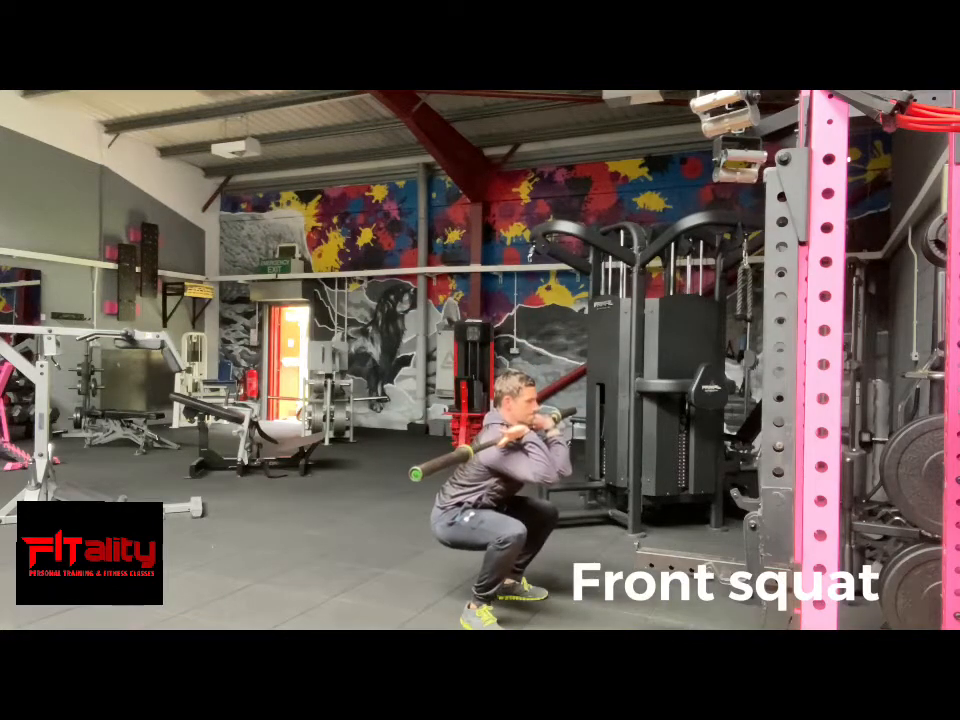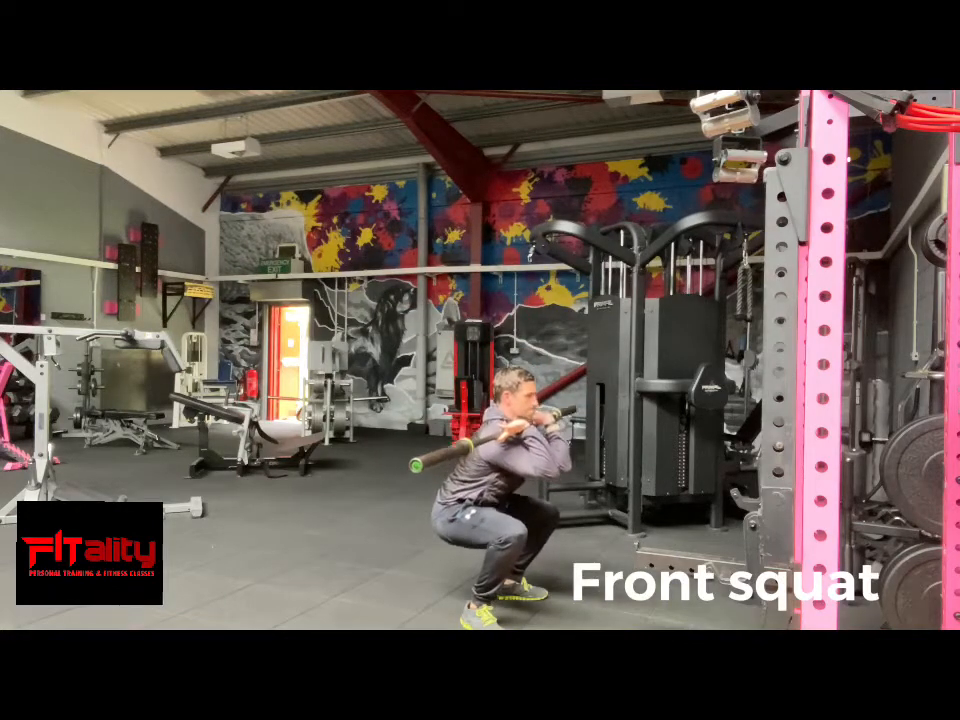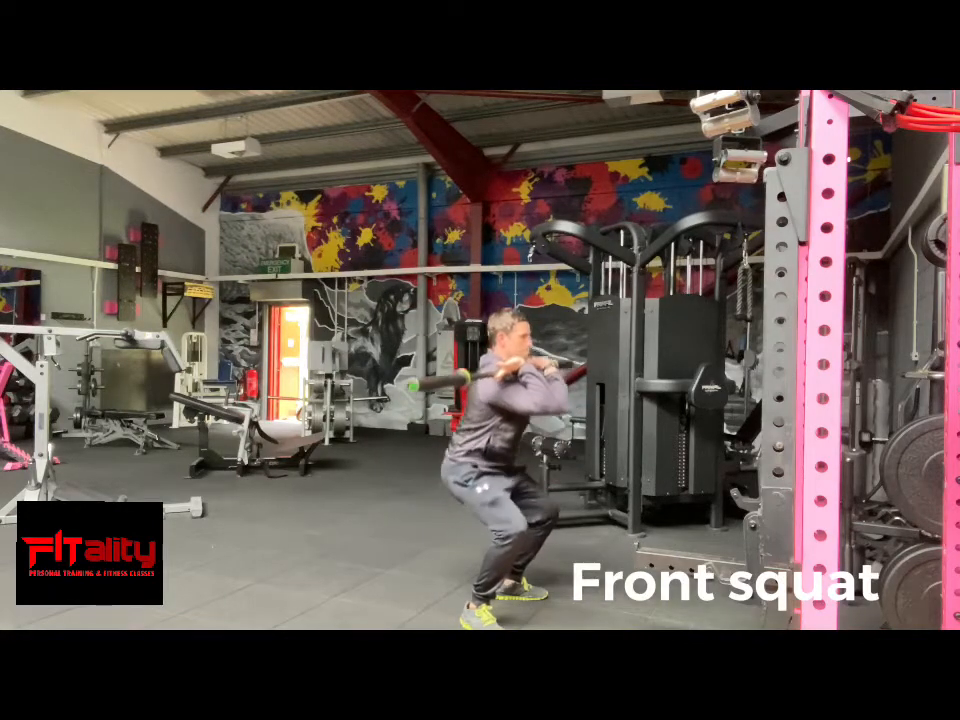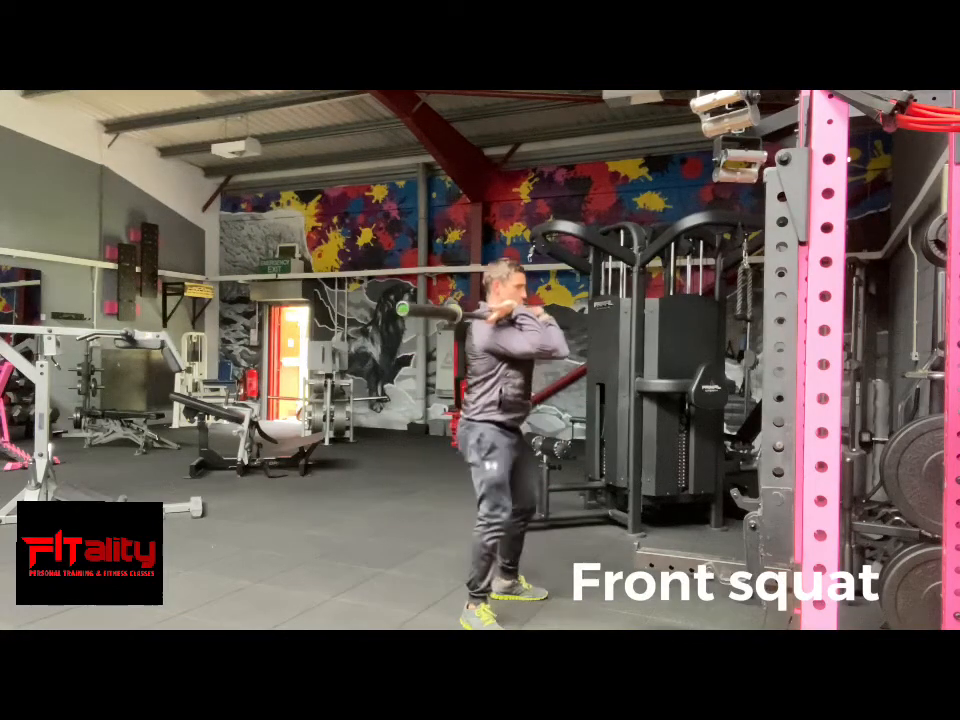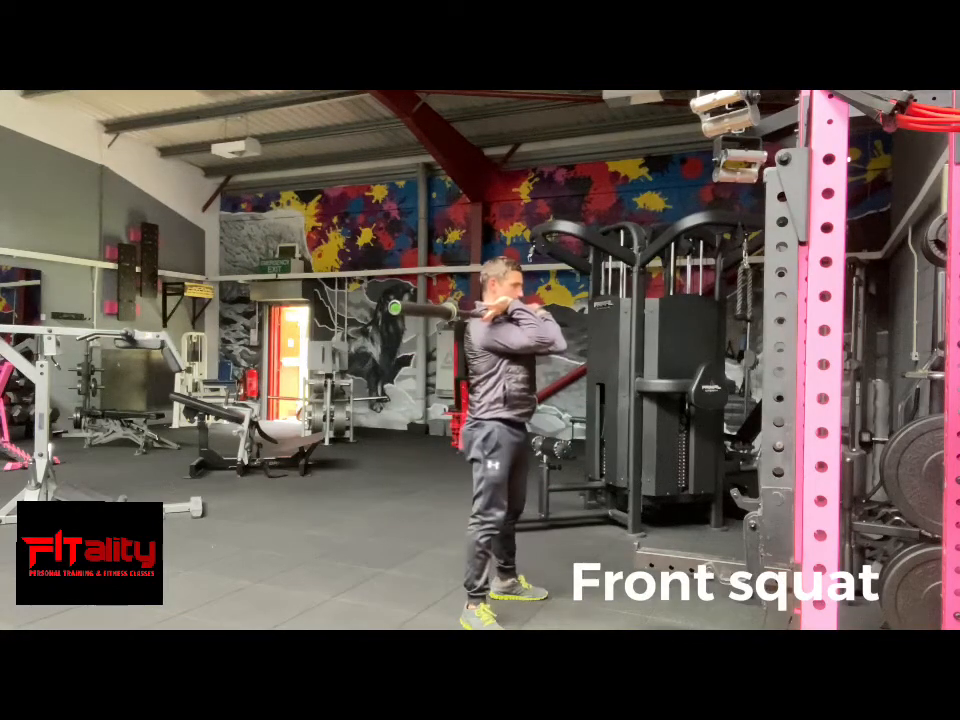
dt=0.4s
person 1, frame 1
left shoulder: (518, 432)
right shoulder: (497, 441)
left elbow: (562, 469)
right elbow: (545, 475)
left wrist: (551, 430)
right wrist: (530, 435)
left hip: (483, 507)
right hip: (453, 516)
left knee: (546, 514)
right knee: (512, 533)
left ankle: (511, 580)
right ankle: (477, 607)
person 1, frame 2
left shoulder: (519, 429)
right shoulder: (497, 437)
left elbow: (562, 465)
right elbow: (545, 469)
left wrist: (552, 426)
right wrist: (530, 430)
left hip: (485, 504)
right hip: (454, 513)
left knee: (547, 515)
right knee: (513, 533)
left ankle: (510, 580)
right ankle: (477, 607)
person 1, frame 3
left shoulder: (518, 374)
right shoulder: (495, 380)
left elbow: (560, 405)
right elbow: (543, 404)
left wrist: (549, 369)
right wrist: (529, 368)
left hip: (499, 466)
right hip: (468, 470)
left knee: (546, 511)
right knee: (513, 528)
left ankle: (510, 580)
right ankle: (476, 607)
person 1, frame 4
left shoulder: (512, 323)
right shoulder: (489, 327)
left elbow: (559, 350)
right elbow: (542, 346)
left wrist: (542, 317)
right wrist: (523, 312)
left hip: (509, 430)
right hip: (485, 431)
left knee: (524, 507)
right knee: (496, 516)
left ankle: (508, 579)
right ankle: (475, 606)
person 1, frame 5
left shoulder: (509, 321)
right shoulder: (486, 325)
left elbow: (556, 343)
right elbow: (542, 341)
left wrist: (537, 312)
right wrist: (516, 307)
left hip: (514, 428)
right hip: (492, 429)
left knee: (511, 511)
right knee: (488, 515)
left ankle: (506, 579)
right ankle: (474, 605)
